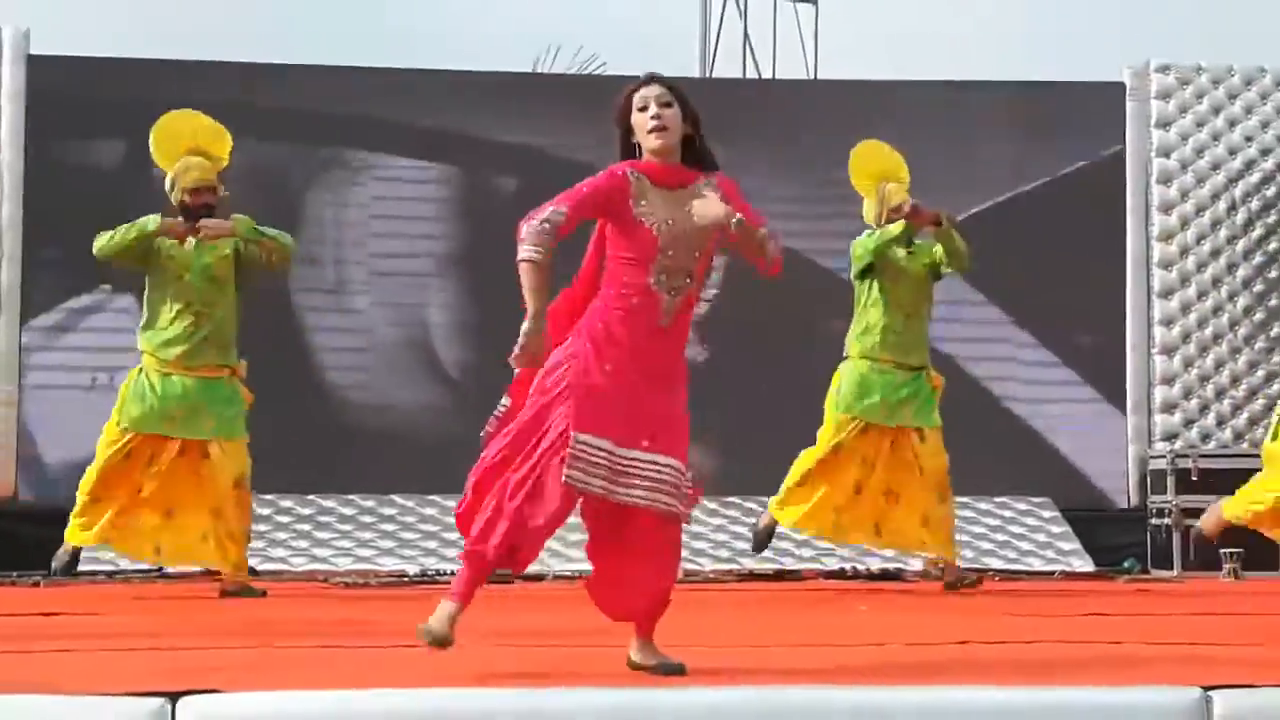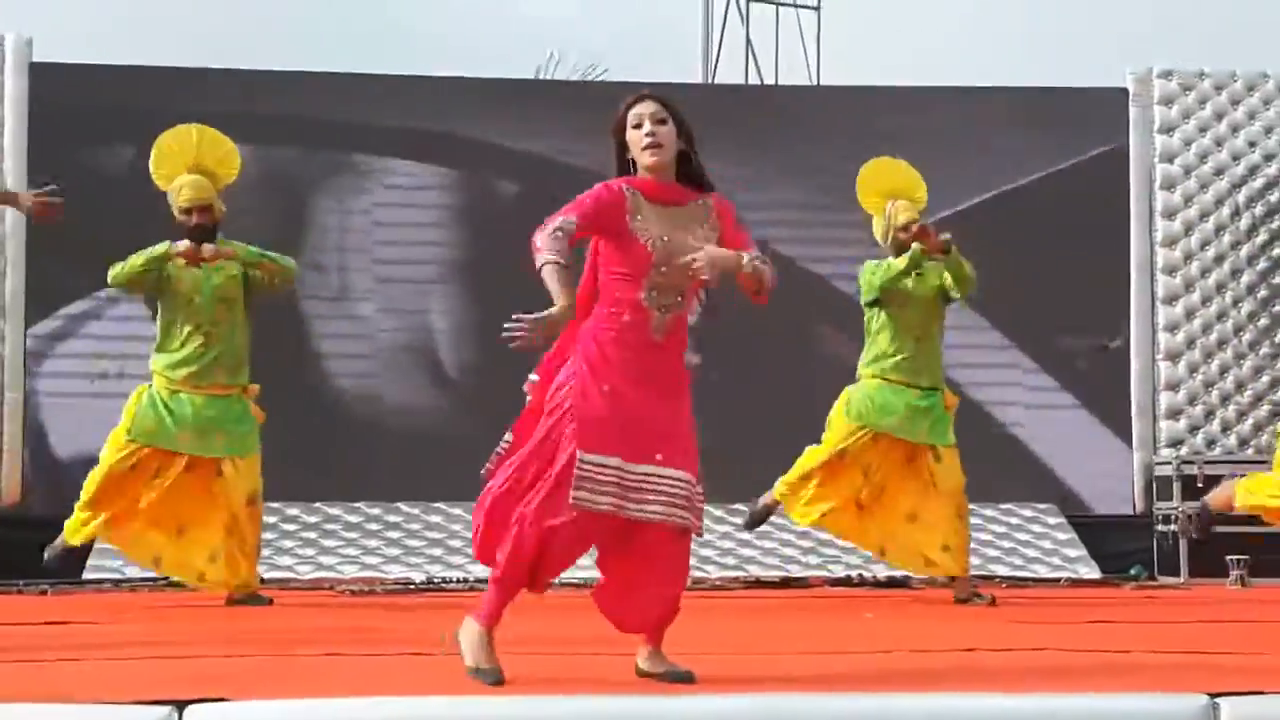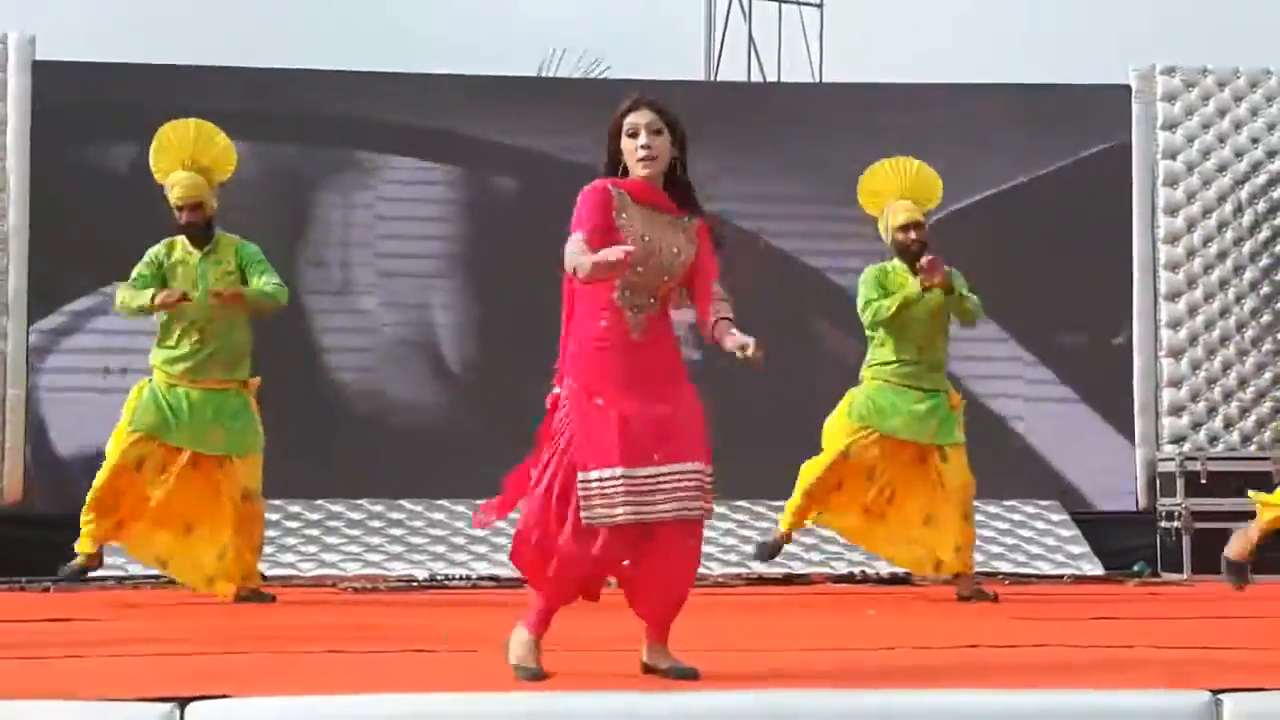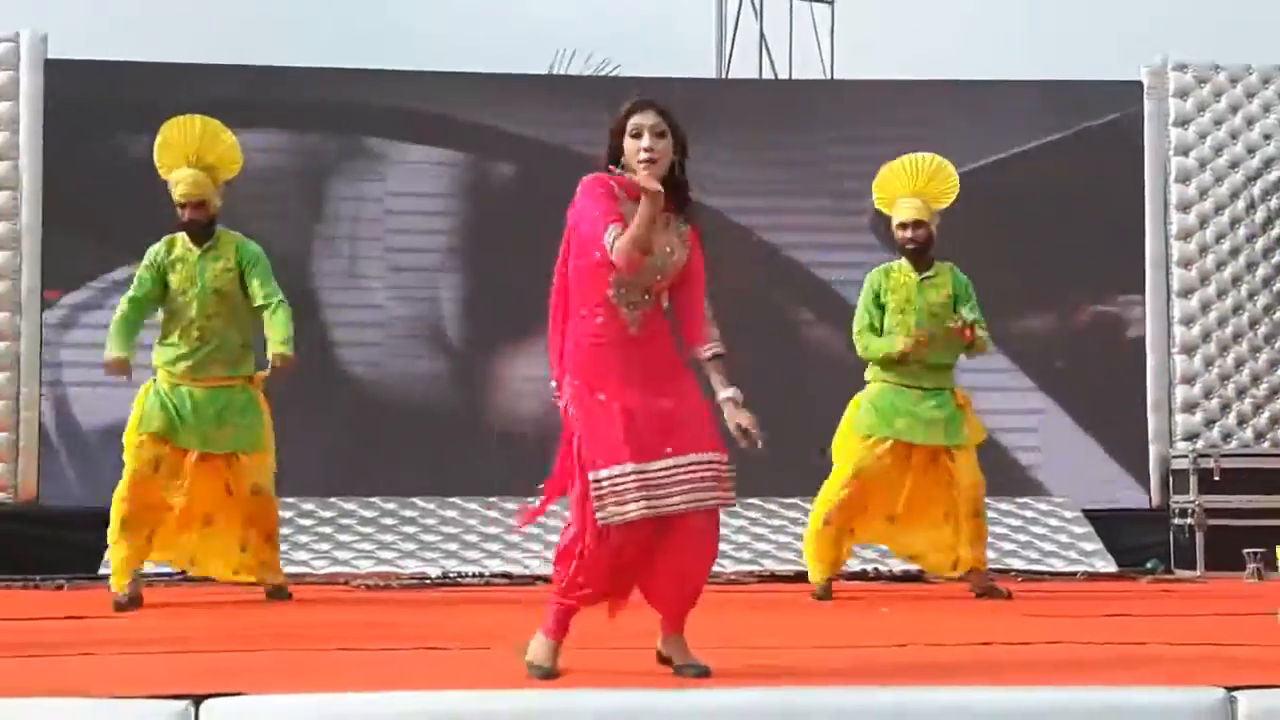
dt=0.1s
person 1, frame 1
left shoulder: (718, 187)
right shoulder: (617, 183)
left elbow: (770, 260)
right elbow: (537, 226)
left wrist: (733, 221)
right wrist: (536, 312)
left hip: (661, 372)
right hip: (599, 355)
left knee: (651, 510)
right knee: (538, 477)
left ankle: (642, 642)
right ankle: (456, 601)
person 1, frame 2
left shoulder: (711, 209)
right shoulder: (614, 197)
left elbow: (762, 287)
right elbow: (549, 236)
left wrist: (732, 260)
right wrist: (562, 304)
left hip: (665, 384)
right hip: (599, 371)
left knee: (660, 524)
right knee: (557, 501)
left ankle: (651, 649)
right ankle: (481, 622)
person 1, frame 3
left shoulder: (691, 226)
right shoulder: (598, 196)
left elbow: (710, 305)
right elbow: (578, 263)
left wrist: (736, 338)
right wrist: (618, 258)
left hip: (662, 383)
right hip: (595, 381)
left knee: (673, 521)
right knee: (599, 517)
left ankle: (656, 645)
right ankle: (530, 629)
person 1, frame 4
left shoulder: (684, 232)
right shoulder: (596, 189)
left elbow: (695, 322)
right elbow: (618, 255)
left wrist: (727, 396)
right wrist: (650, 207)
left hip: (664, 379)
right hip: (599, 377)
left knee: (690, 516)
right knee: (616, 514)
left ankle: (672, 637)
right ankle: (549, 633)
person 2, frame 1
left shoulder: (235, 241)
right shoulder: (156, 242)
left elbow: (285, 251)
right elbow: (103, 248)
left wrist: (240, 228)
right wrist: (156, 227)
left hip: (215, 386)
right hip: (157, 380)
left knee: (229, 481)
right knee: (113, 462)
left ankle: (233, 575)
right ankle: (77, 539)
person 2, frame 2
left shoulder: (240, 261)
right shoulder: (164, 263)
left elbow: (287, 274)
right elbow: (117, 278)
left wrist: (239, 252)
right wrist: (171, 252)
left hip: (225, 405)
right hip: (166, 397)
left knee: (241, 497)
right knee: (116, 471)
left ankle: (241, 585)
right ankle: (74, 533)
person 2, frame 3
left shoulder: (241, 253)
right shoulder: (162, 255)
left elbow: (275, 294)
right elbow: (127, 296)
left wrist: (236, 295)
right wrist: (157, 298)
left hip: (226, 398)
right hip: (163, 393)
left knee: (241, 494)
right knee: (120, 472)
left ankle: (244, 582)
right ankle: (89, 549)
person 2, frame 4
left shoulder: (244, 251)
right shoulder: (163, 253)
left elbow: (274, 303)
right elbow: (132, 305)
left wrist: (280, 346)
right wrist: (117, 347)
left hip: (233, 396)
right hip: (170, 393)
left knee: (254, 490)
right knee: (140, 481)
left ankle: (269, 575)
right ankle: (126, 578)
person 3, frame 1
left shoulder: (927, 250)
right shoulder: (866, 246)
left elbow: (960, 260)
right elbow: (873, 251)
left wrist: (942, 227)
right wrist: (908, 223)
left hip: (914, 379)
right hip: (866, 374)
left knee: (930, 469)
right knee: (832, 452)
left ankle: (948, 565)
right ankle: (774, 515)
person 3, frame 2
left shoulder: (937, 274)
right shoulder: (873, 271)
left elbow: (967, 286)
right elbow: (879, 284)
left wrist: (948, 253)
right wrist: (916, 250)
left hip: (928, 400)
right hip: (878, 392)
left knee: (947, 488)
right knee: (834, 457)
left ankle: (961, 583)
right ankle: (775, 497)
person 3, frame 3
left shoulder: (944, 275)
right shoulder: (873, 275)
left elbow: (971, 314)
right elbow: (873, 318)
left wrist: (948, 287)
right wrist: (917, 285)
left hip: (931, 400)
right hip: (879, 392)
left knee: (955, 487)
right knee: (835, 462)
left ankle: (963, 578)
right ankle: (787, 528)
person 3, frame 4
left shoulder: (954, 280)
right shoulder: (880, 278)
left elbow: (980, 344)
right elbow: (863, 341)
left wrist: (970, 335)
right wrist: (903, 346)
left hip: (939, 402)
right hip: (886, 397)
left knee: (966, 487)
right knee: (850, 479)
left ankle: (977, 575)
right ankle: (824, 573)
